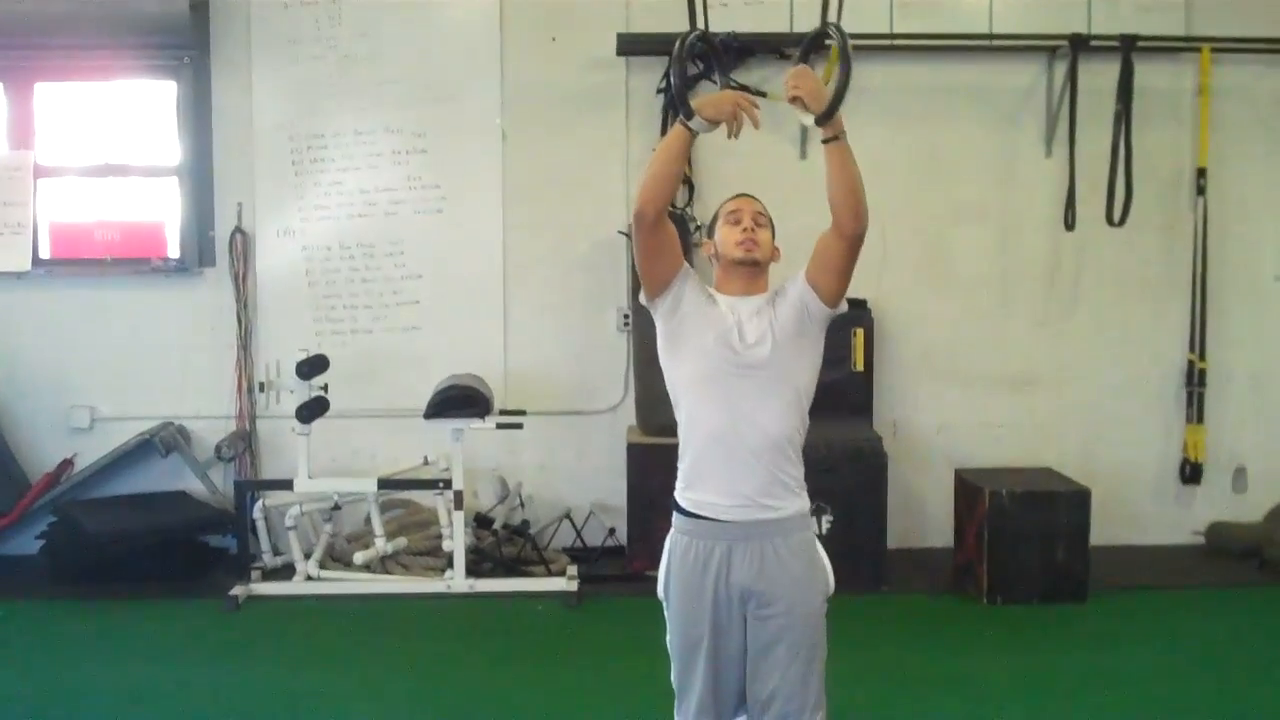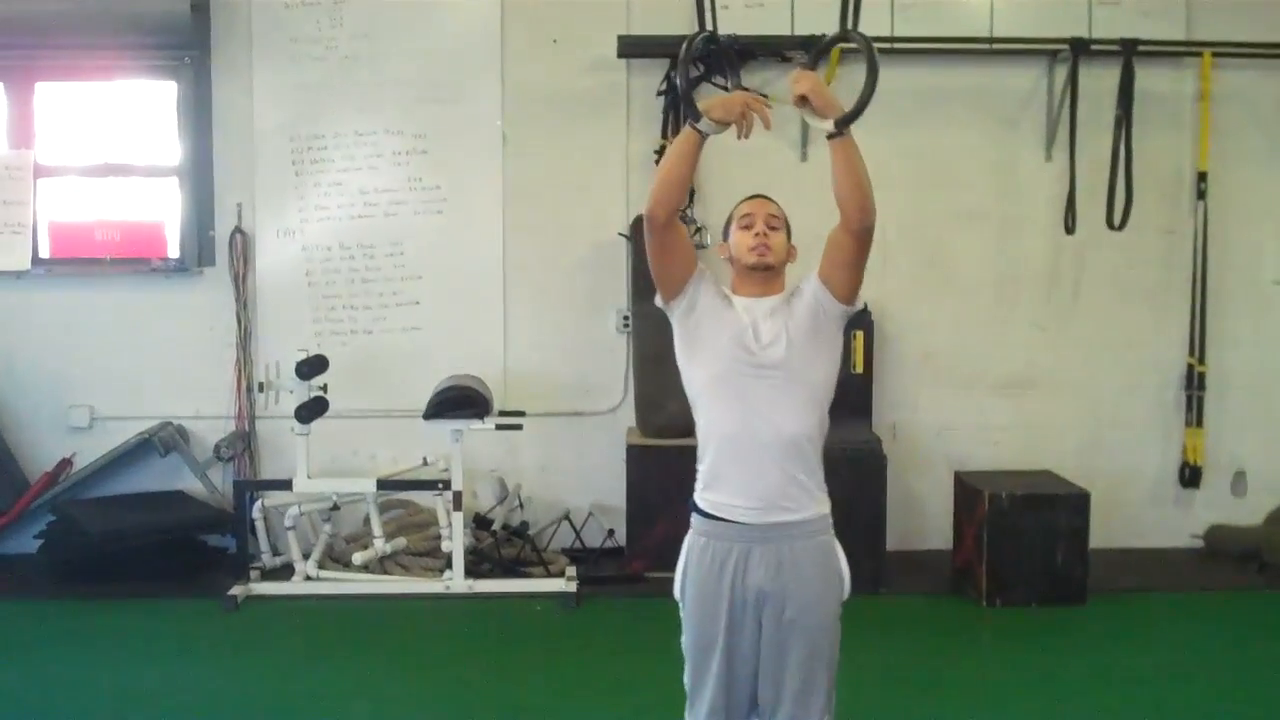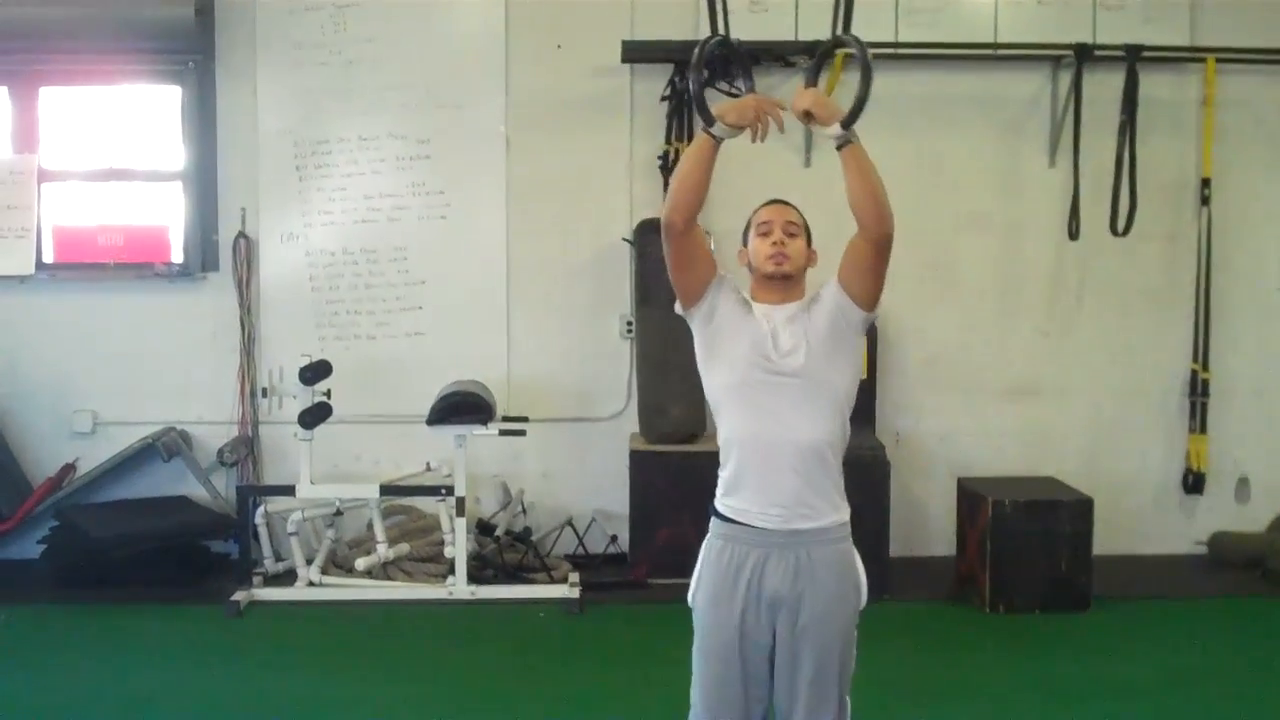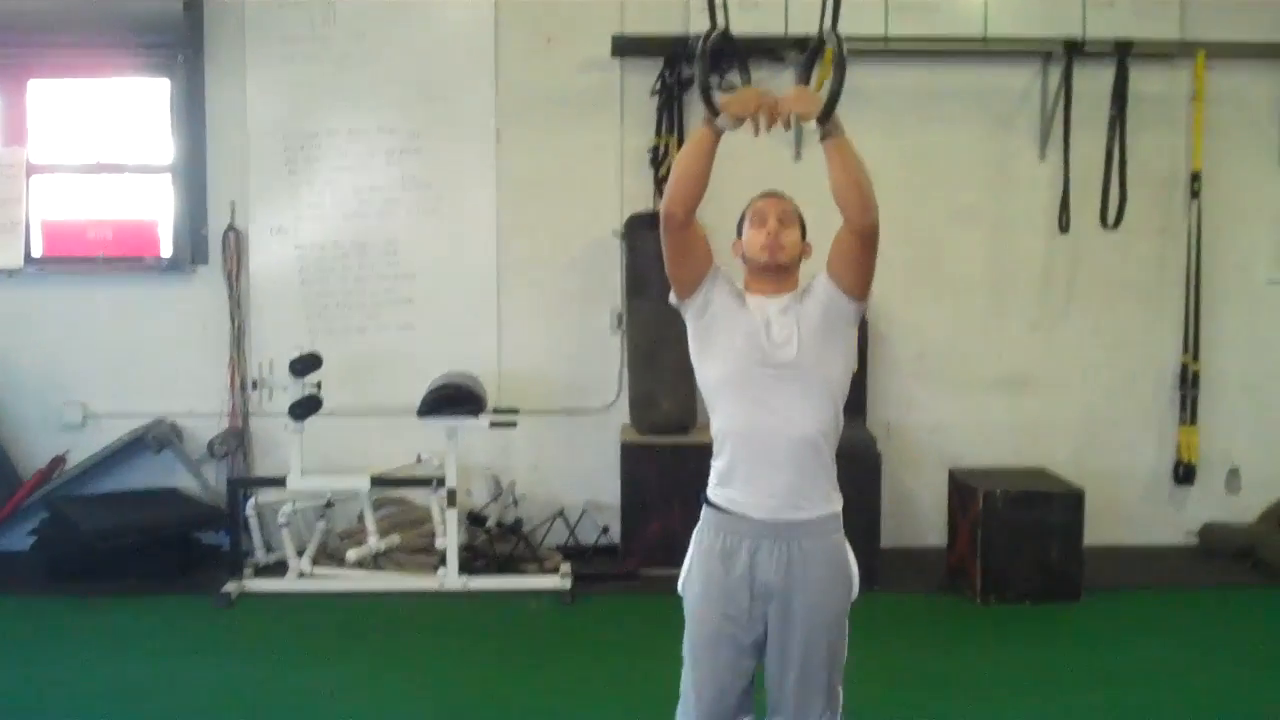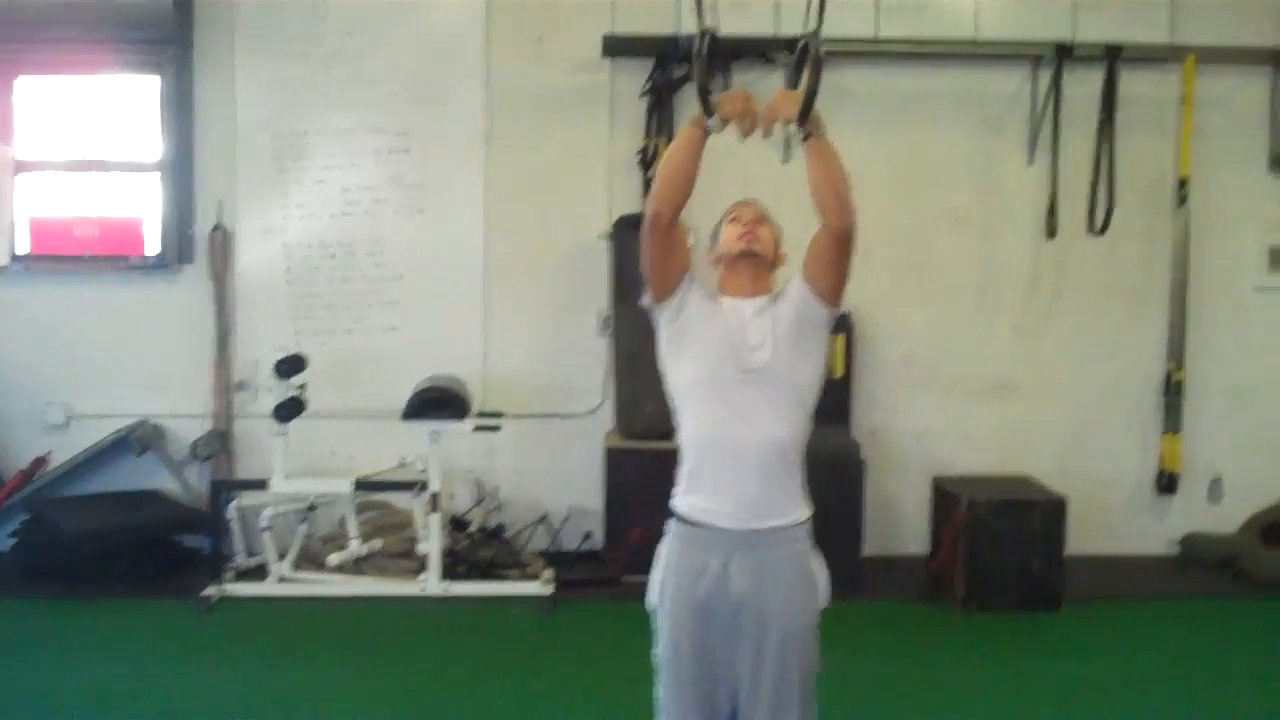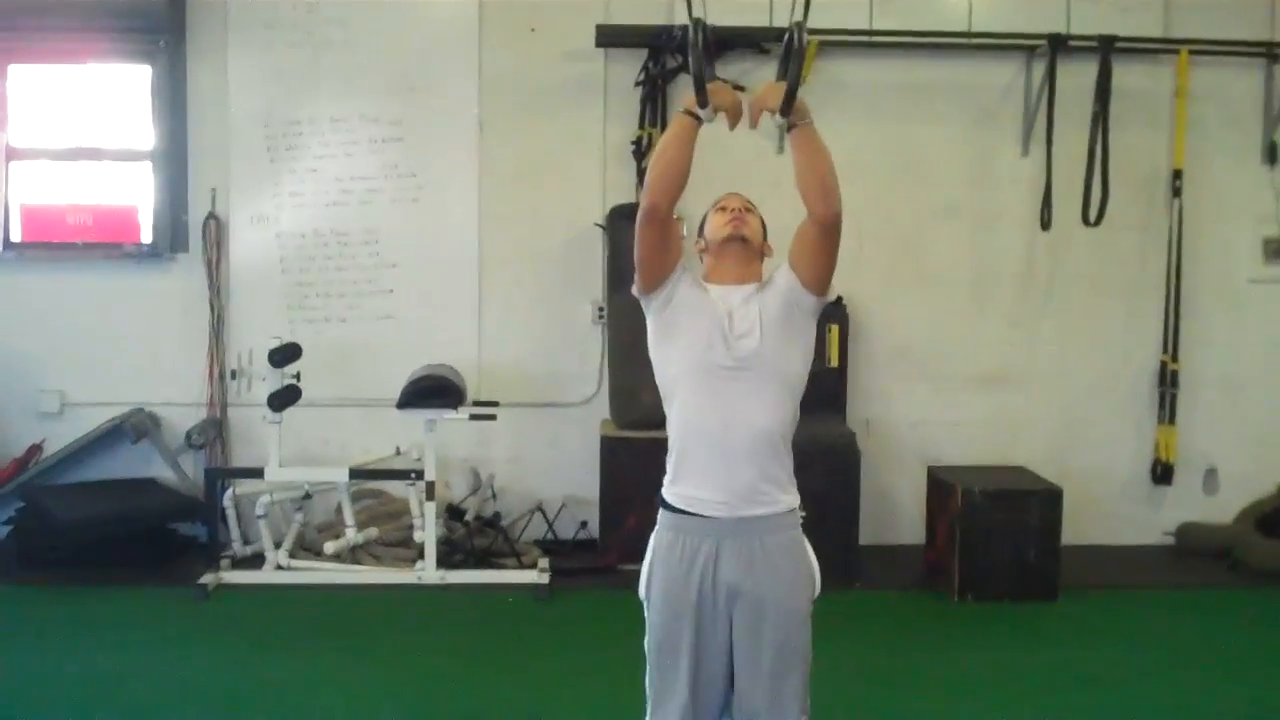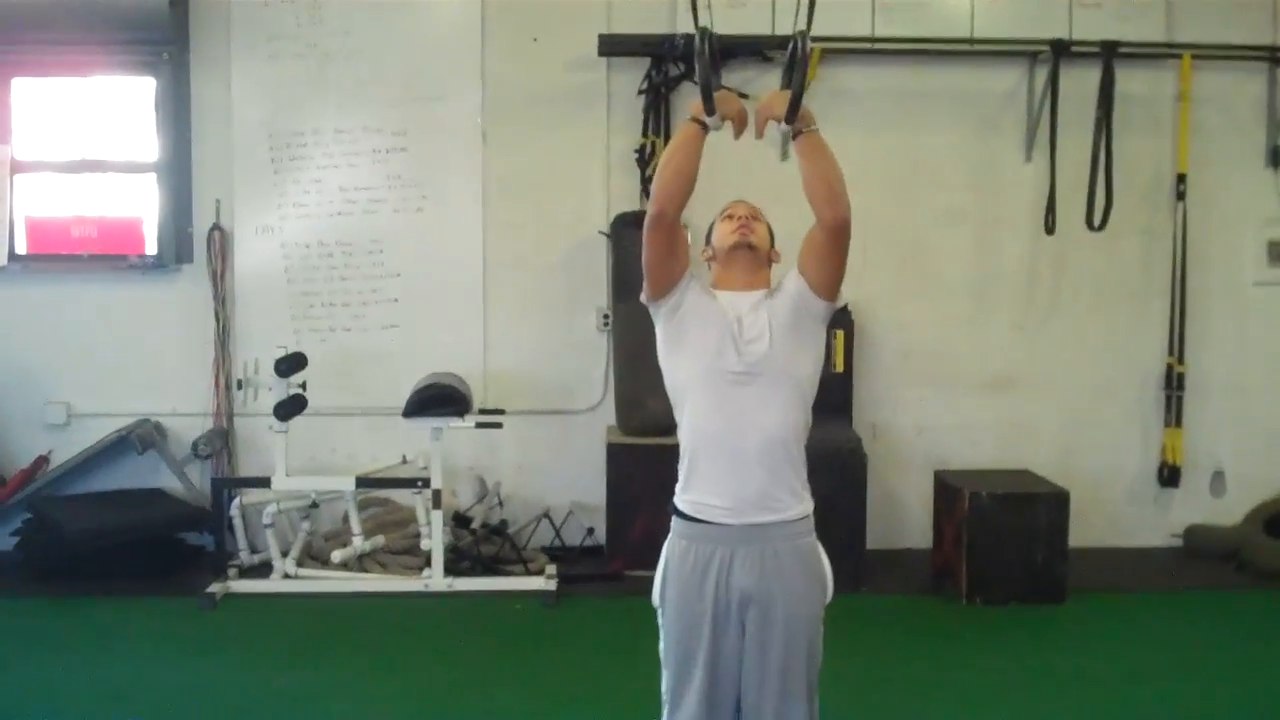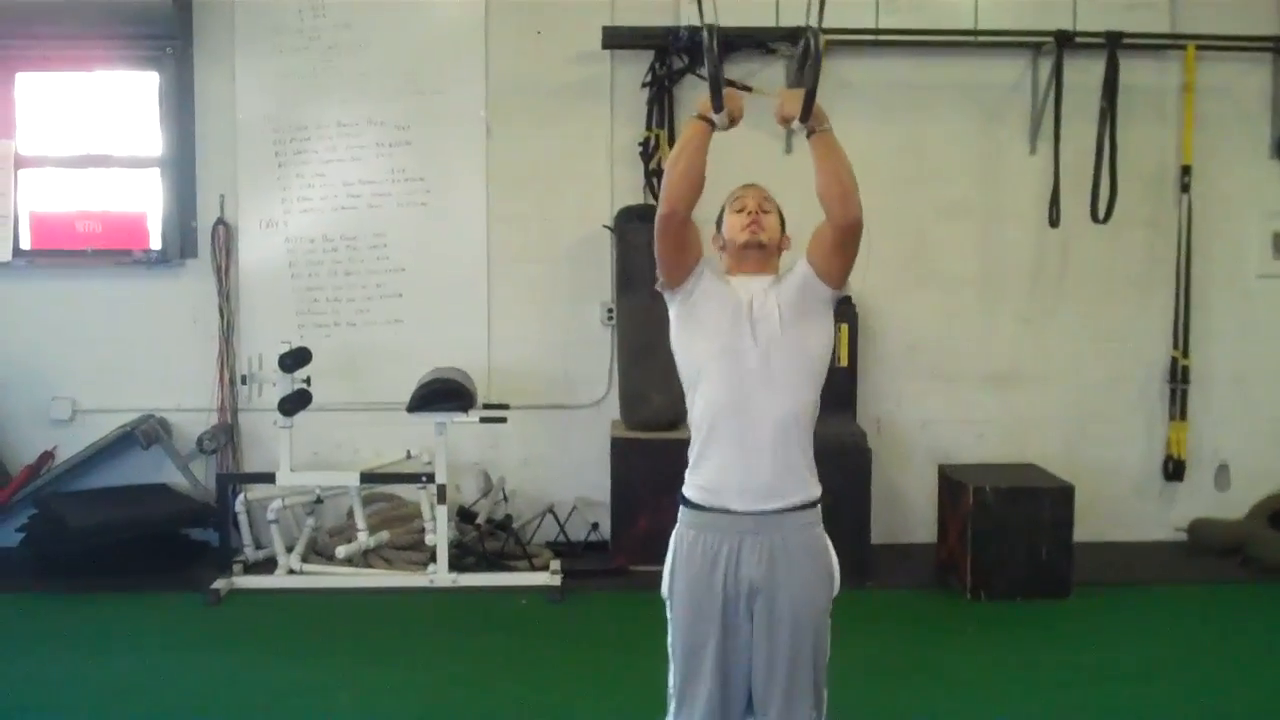
dt=0.2s
person 1, frame 1
left shoulder: (799, 310)
right shoulder: (681, 306)
left elbow: (851, 225)
right elbow: (647, 211)
left wrist: (829, 123)
right wrist: (693, 121)
left hip: (784, 538)
right hip: (701, 535)
person 1, frame 2
left shoulder: (816, 311)
right shoulder: (697, 308)
left elbow: (859, 220)
right elbow: (658, 214)
left wrist: (836, 121)
right wrist: (703, 123)
left hip: (802, 540)
right hip: (718, 538)
person 1, frame 3
left shoulder: (837, 317)
right shoulder: (716, 315)
left elbow: (878, 229)
right elbow: (675, 221)
left wrist: (842, 132)
right wrist: (717, 128)
left hip: (821, 547)
right hip: (736, 543)
person 1, frame 4
left shoulder: (829, 309)
right shoulder: (710, 306)
left elbow: (863, 221)
right elbow: (674, 214)
left wrist: (827, 125)
right wrist: (717, 121)
left hip: (812, 538)
right hip: (728, 534)
person 1, frame 5
left shoulder: (802, 312)
right shoulder: (684, 310)
left elbow: (839, 224)
right elbow: (659, 214)
left wrist: (811, 127)
right wrist: (704, 121)
left hip: (779, 545)
right hip: (695, 543)
person 1, frame 6
left shoulder: (790, 301)
right shoulder: (672, 299)
left elbow: (826, 211)
right elbow: (655, 205)
left wrist: (797, 116)
right wrist: (694, 110)
left hip: (771, 536)
right hip: (686, 533)
person 1, frame 7
left shoulder: (800, 307)
right shoulder: (680, 306)
left elbow: (834, 215)
right elbow: (662, 211)
left wrist: (802, 124)
right wrist: (700, 117)
left hip: (785, 542)
right hip: (699, 540)
person 1, frame 8
left shoulder: (808, 294)
right shoulder: (694, 294)
left elbow: (846, 216)
right elbow: (672, 210)
left wrist: (816, 123)
right wrist: (704, 117)
left hip: (792, 530)
right hip: (708, 530)
